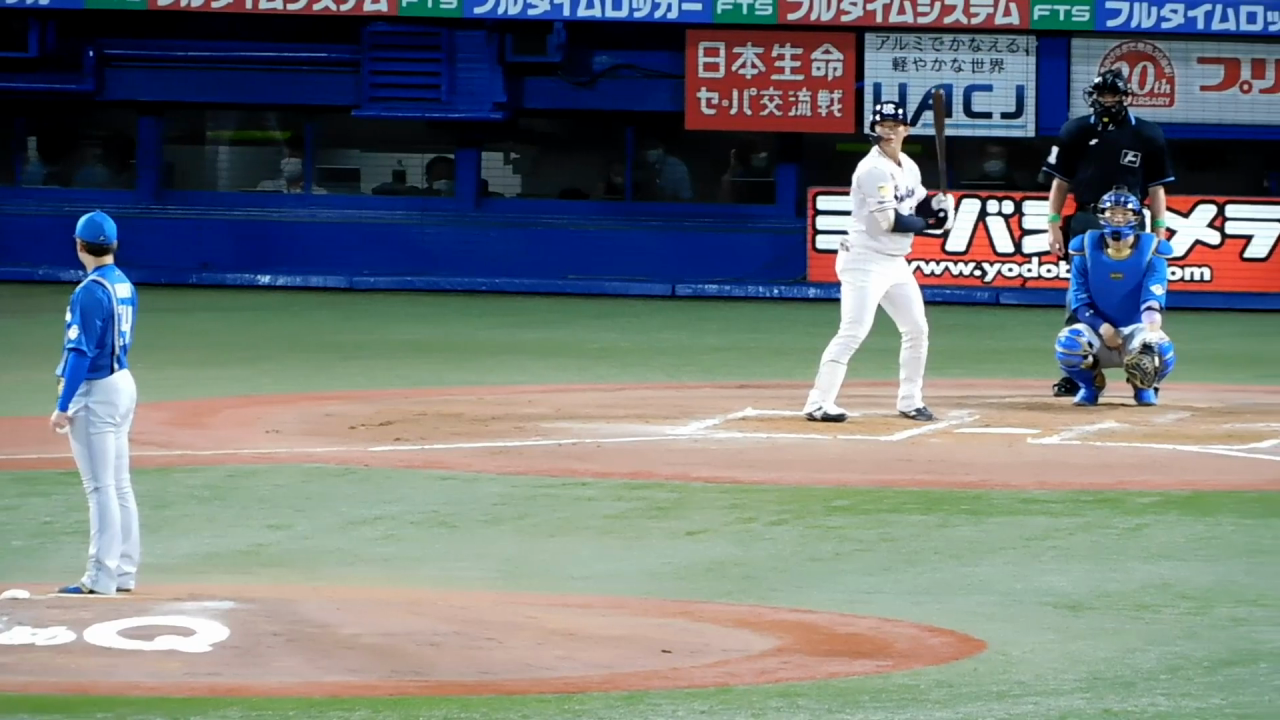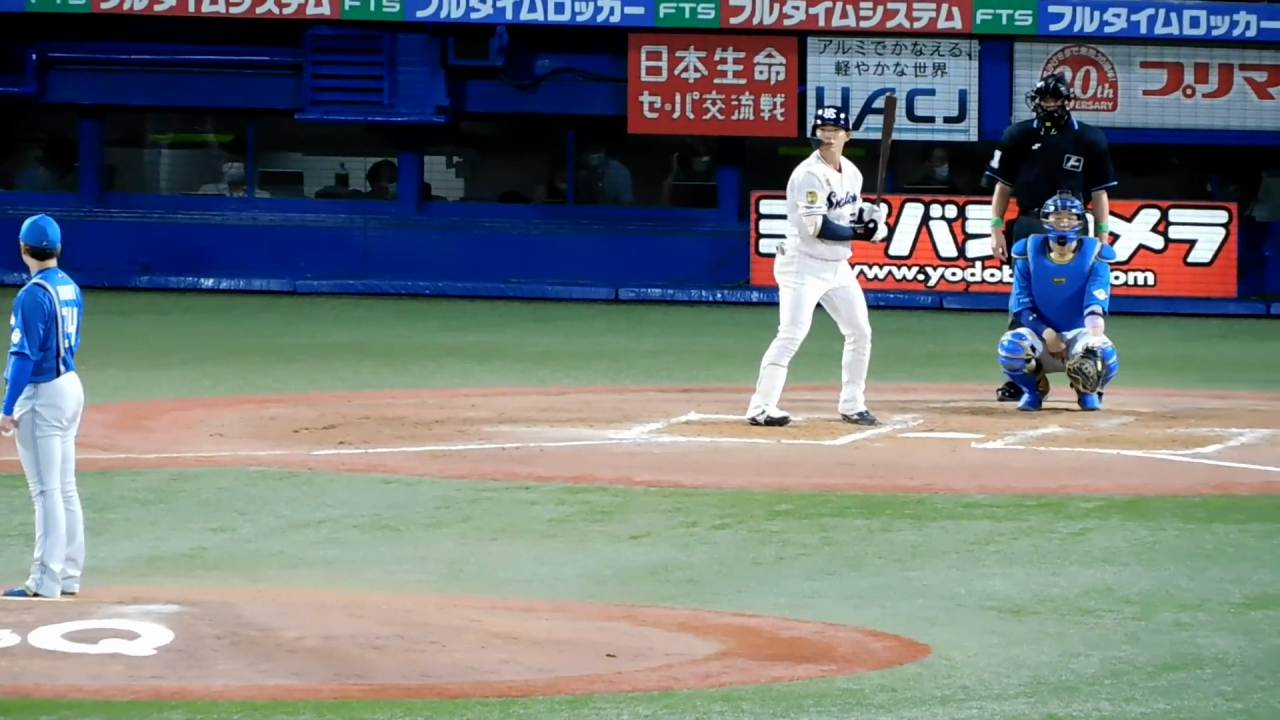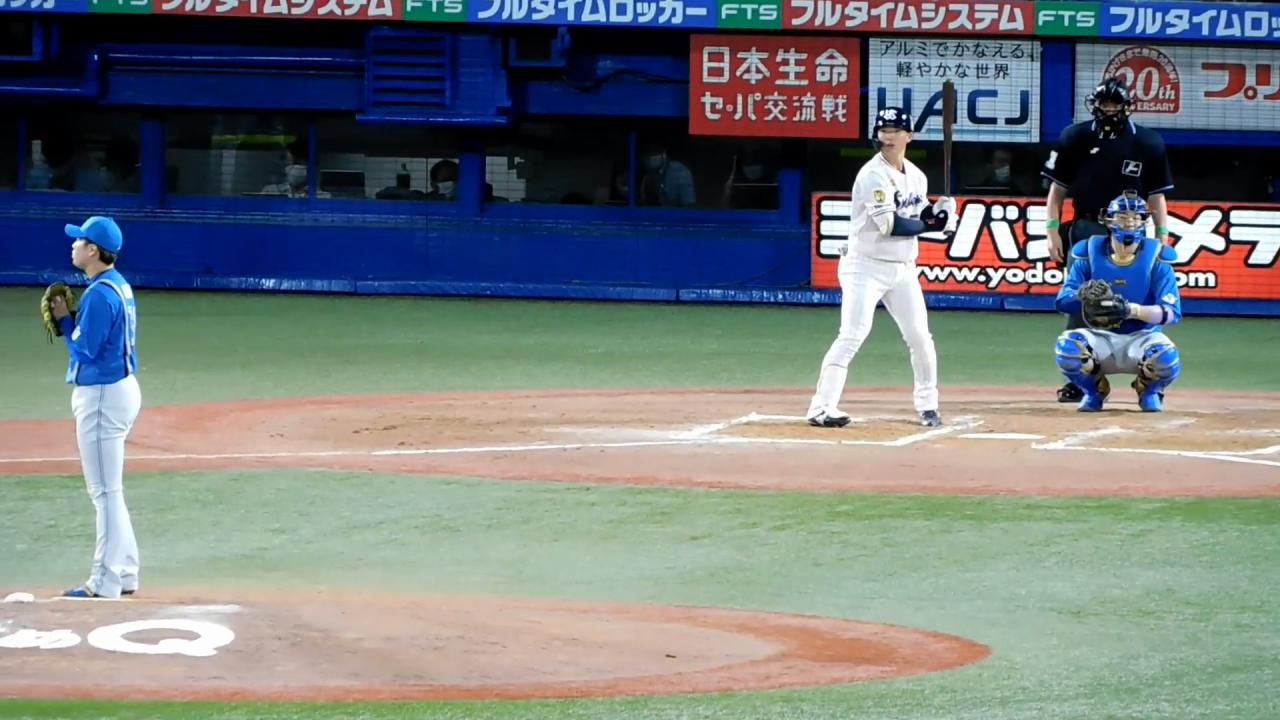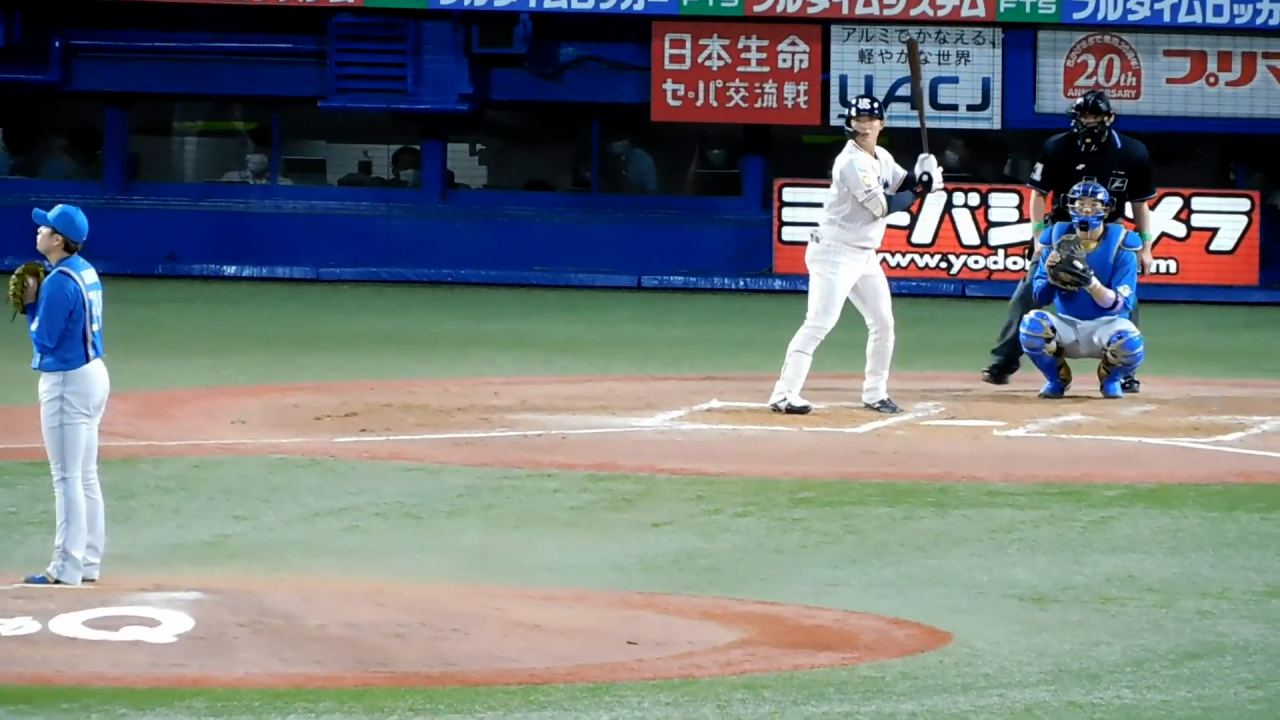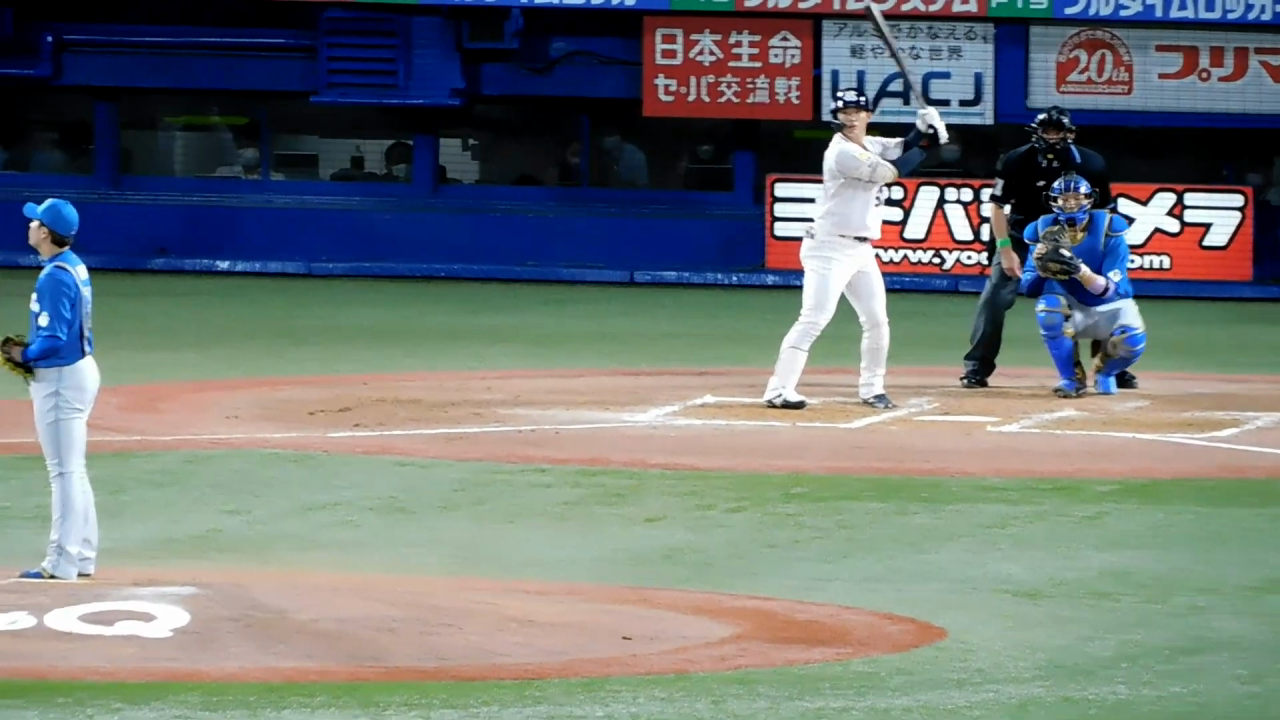
dt=0.7s
person 1, frame 1
left shoulder: (90, 291)
right shoulder: (125, 285)
left elbow: (81, 353)
left wrist: (63, 405)
left hip: (96, 392)
right hip: (121, 384)
left knee: (100, 488)
right knee: (119, 485)
left ankle: (102, 578)
right ankle: (123, 571)
person 1, frame 2
left shoulder: (32, 295)
right shoulder: (71, 288)
left hip: (41, 395)
right hip: (69, 387)
left knee: (46, 490)
right knee: (64, 488)
left ankle: (46, 581)
right ankle: (67, 574)
person 1, frame 3
left shoulder: (99, 293)
right shoulder: (116, 285)
left elbow: (83, 351)
left wrist: (63, 319)
right wrist: (68, 318)
left hip: (102, 395)
right hip: (120, 389)
left knee: (106, 491)
right knee: (108, 489)
left ankle: (105, 583)
right ankle: (124, 572)
person 1, frame 4
left shoulder: (59, 281)
right shoulder: (85, 271)
left elbow: (44, 341)
left wrist: (31, 305)
right wrist: (38, 302)
left hip: (68, 382)
right hip: (92, 374)
left knee: (67, 477)
right knee: (85, 476)
left ankle: (67, 569)
right ankle: (88, 561)
person 1, frame 5
left shoulder: (54, 276)
right shoulder: (74, 266)
left elbow: (53, 339)
left wrist: (24, 355)
right wrist: (30, 349)
left hip: (61, 378)
right hip: (79, 370)
left knee: (63, 471)
right knee: (73, 470)
left ankle: (63, 564)
right ankle: (82, 555)
person 2, frame 1
left shoulder: (907, 165)
right shoulder: (873, 169)
left elbow: (919, 203)
right elbow: (891, 221)
left wrist: (940, 204)
right wrist: (932, 222)
left hip: (895, 262)
right hip: (865, 261)
left knee: (916, 329)
right knee: (852, 332)
left ankle: (910, 400)
right ankle: (818, 403)
person 2, frame 2
left shoulder: (852, 172)
right shoulder: (808, 174)
right elbow: (818, 227)
left wrist: (868, 216)
right wrist: (860, 233)
left hip: (838, 267)
right hip: (803, 264)
left knee: (860, 332)
right knee: (791, 334)
left ankle: (853, 405)
right ankle: (761, 407)
person 2, frame 3
left shoulder: (915, 175)
right shoulder: (872, 175)
left elbow: (920, 215)
right elbow: (890, 225)
left wrist: (938, 212)
right wrist: (933, 224)
left hip: (902, 268)
right hip: (866, 266)
left knee: (919, 335)
right knee: (852, 336)
left ankle: (927, 403)
right ankle: (821, 408)
person 2, frame 4
left shoulder: (882, 157)
right shoulder: (851, 162)
left elbow: (902, 184)
right elbow: (882, 206)
left wrist: (921, 173)
right wrist: (919, 190)
left hip: (866, 254)
right hip: (835, 252)
left knee: (883, 322)
right knee: (819, 323)
left ankle: (875, 392)
right ankle: (784, 394)
person 2, frame 5
left shoulder: (871, 145)
right shoulder: (842, 152)
left elbow: (904, 147)
right elbow: (891, 171)
left wrist: (923, 129)
right wrist: (926, 143)
left hip: (861, 249)
right hip: (830, 247)
left knee: (877, 321)
right knee: (814, 319)
left ankle: (872, 387)
right ankle: (779, 390)
person 3, frame 1
left shoulder: (1148, 135)
right shoulder: (1076, 131)
left elbow: (1156, 188)
right elbow: (1060, 182)
left wrist: (1159, 233)
right wrist: (1054, 225)
right hip: (1086, 223)
person 3, frame 2
left shoulder: (1090, 139)
right shoulder: (1018, 135)
left elbow: (1099, 193)
right elbow: (1003, 186)
left wrist: (1102, 236)
right wrist: (997, 229)
right hip: (1028, 227)
person 3, frame 3
left shoulder: (1148, 142)
right shoulder: (1074, 137)
left elbow: (1156, 196)
right elbow: (1058, 187)
left wrist: (1162, 238)
right wrist: (1053, 230)
right hip: (1085, 229)
person 3, frame 4
left shoulder: (1133, 153)
right shoulder: (1057, 147)
left elbow: (1141, 203)
right elbow: (1038, 193)
left wrist: (1145, 246)
right wrist: (1038, 236)
right knee: (1029, 291)
right ankle: (1002, 360)
person 3, frame 5
left shoulder: (1091, 164)
right shoulder: (1016, 161)
left elbow: (1100, 211)
right elbow: (998, 207)
right wrist: (1005, 250)
right hip: (1023, 236)
right knee: (995, 297)
right ankle: (976, 368)
person 4, frame 1
left shoulder: (1151, 251)
right shoulder: (1086, 248)
left elbow: (1153, 301)
right elbow: (1079, 302)
left wrist: (1151, 337)
right wrist: (1104, 328)
left hip: (1137, 330)
right hip: (1097, 330)
left knee: (1162, 351)
right knee: (1067, 344)
left ankle: (1145, 386)
right ankle: (1090, 385)
person 4, frame 2
left shoulder: (1094, 255)
right shoulder: (1028, 253)
left elbow: (1096, 306)
right elbow: (1021, 307)
left wrist: (1094, 342)
right wrist: (1048, 335)
left hip: (1080, 334)
right hip: (1041, 334)
left knee: (1105, 356)
right knee: (1010, 347)
left ankle: (1088, 390)
right ankle: (1034, 389)
person 4, frame 3
left shoulder: (1156, 258)
right shoulder: (1089, 253)
left elbow: (1171, 311)
right elbow: (1062, 300)
left wrist: (1132, 310)
right wrist: (1088, 298)
left hip: (1142, 338)
right hip: (1100, 338)
left knee: (1167, 358)
right knee: (1066, 346)
left ankle: (1149, 390)
right ankle: (1094, 390)
person 4, frame 4
left shoulder: (1121, 246)
right shoulder: (1057, 239)
left elbow: (1121, 305)
right elbow: (1041, 297)
left wrist: (1091, 283)
right wrist: (1051, 275)
left hip: (1106, 324)
right hip: (1067, 324)
left knee: (1131, 345)
right knee: (1031, 326)
left ankle: (1110, 378)
right ankle: (1057, 378)
person 4, frame 5
left shoulder: (1109, 231)
right shoulder: (1045, 231)
left elbow: (1112, 292)
right elbow: (1028, 289)
left wrist: (1080, 270)
right wrist: (1041, 268)
left hip: (1110, 307)
right hip: (1073, 309)
left knee: (1132, 339)
right knee: (1048, 306)
left ankle: (1107, 372)
right ankle: (1071, 378)
